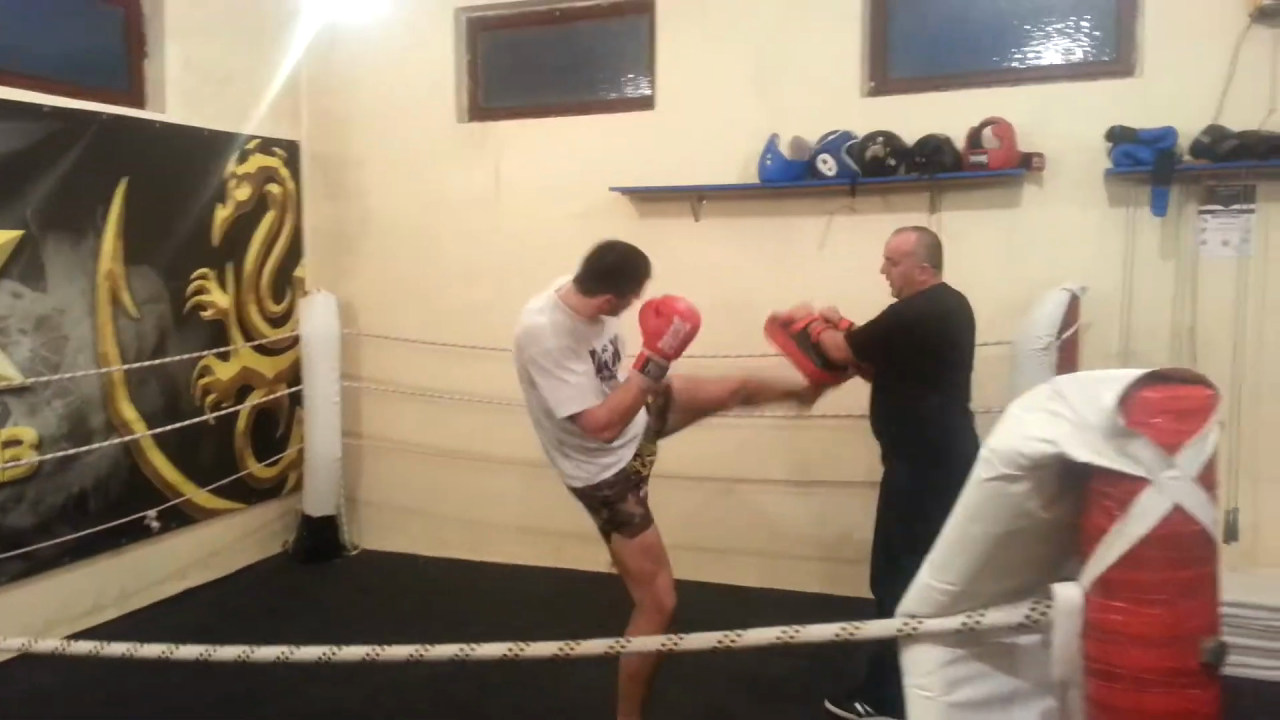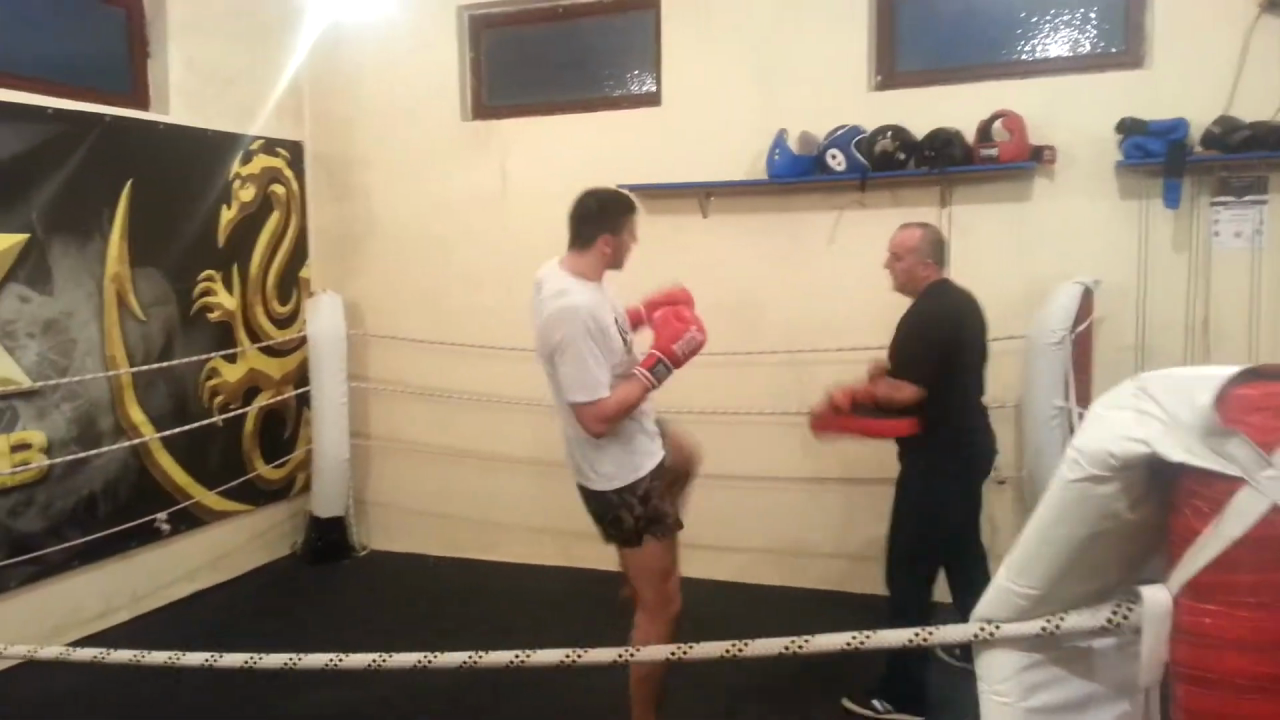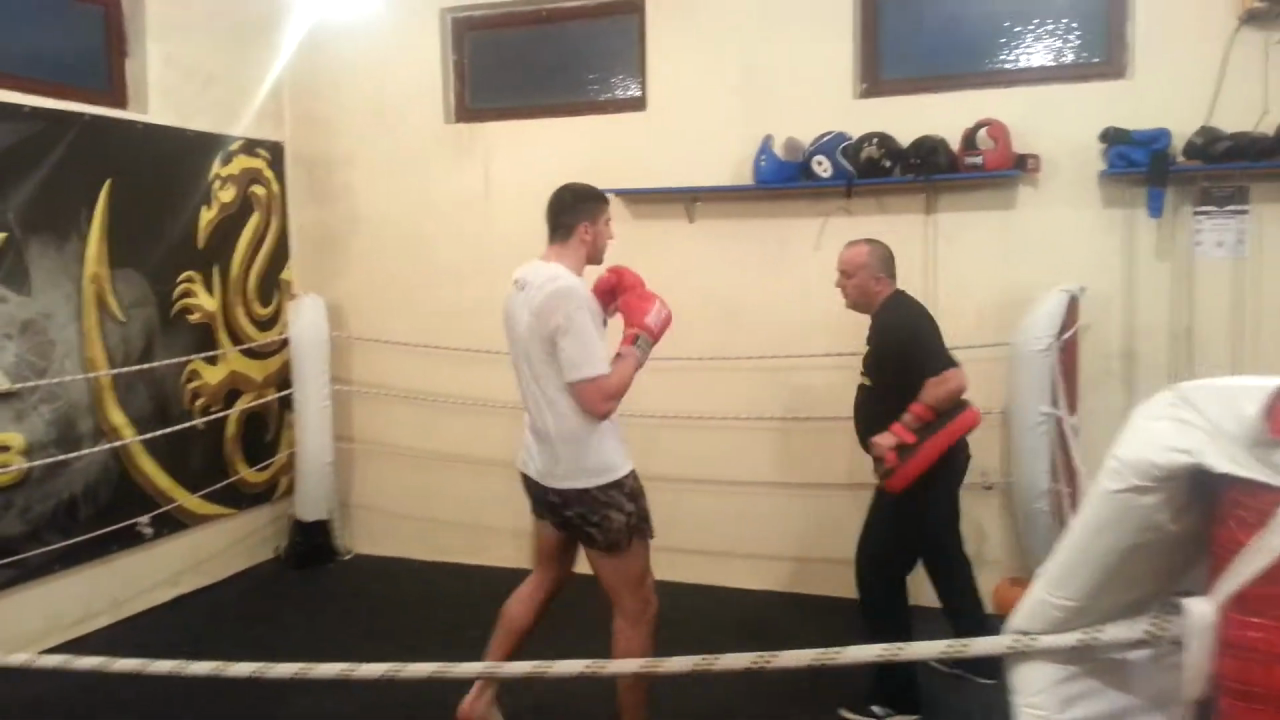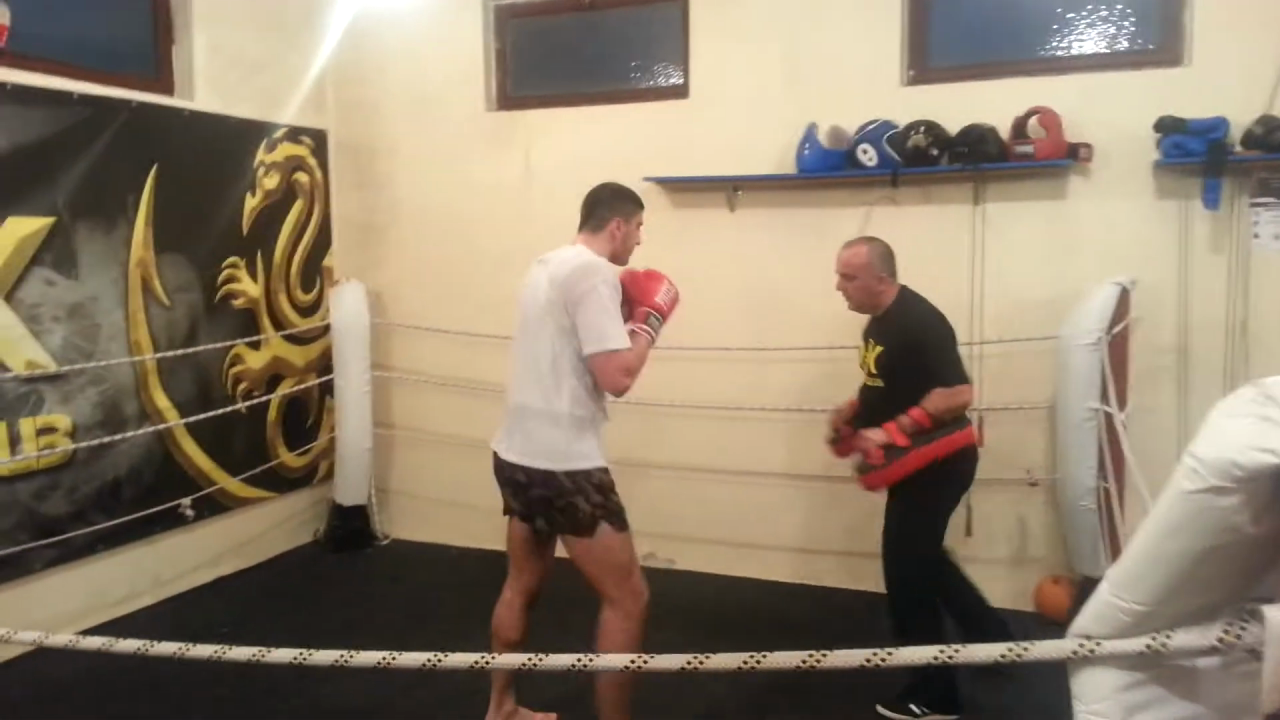
dt=0.2s
person 1, frame 1
left shoulder: (579, 294)
right shoulder: (541, 334)
right elbow: (602, 424)
left wrist: (655, 369)
right wrist: (657, 361)
left hip: (635, 418)
right hip: (606, 470)
left knee: (736, 387)
right knee: (658, 604)
left ankle: (801, 389)
person 1, frame 2
left shoulder: (558, 274)
right shoulder: (574, 310)
right elbow: (598, 420)
left wrist: (641, 317)
right wrist: (661, 362)
left hip: (634, 439)
right hip: (621, 473)
left knee: (683, 458)
right knee: (661, 604)
person 1, frame 3
left shoulder: (526, 278)
right shoulder: (567, 293)
right elbow: (600, 400)
left wrist: (596, 308)
right wrist: (642, 338)
left hip: (544, 469)
right hip: (592, 476)
left knee: (544, 578)
right knee: (637, 608)
person 1, frame 4
left shoulder: (547, 266)
right shoulder: (592, 273)
right elbow: (616, 377)
left wrist: (622, 313)
right wrist: (650, 318)
left hip: (515, 456)
right hip: (565, 466)
left knee: (521, 587)
right knee: (627, 598)
person 2, frame 1
left shoulder: (916, 313)
right shoulder: (950, 305)
left elbow: (845, 351)
left wrist: (812, 322)
right wrist: (843, 325)
left hip: (919, 461)
right hip: (949, 453)
left knee: (896, 572)
person 2, frame 2
left shoulder: (929, 313)
right shoulder: (957, 302)
left elbow: (906, 390)
left wrist: (852, 394)
right wrist: (887, 369)
left hip: (939, 459)
right hip: (966, 449)
left knee: (910, 570)
right knee: (962, 552)
person 2, frame 3
left shoulder: (898, 321)
right shoulder: (898, 314)
left elbow: (949, 381)
left wrist: (898, 433)
right wrist: (894, 431)
left hip: (920, 470)
right hip: (934, 462)
left knee: (878, 570)
right knee: (944, 557)
right ankle: (979, 657)
person 2, frame 4
left shoulder: (917, 321)
right shoulder: (883, 320)
left elbow: (955, 394)
left wrist: (890, 431)
right wrist: (853, 411)
left hip: (931, 467)
right hip: (921, 464)
left knee: (905, 572)
right knee: (922, 561)
right ankle: (993, 640)
